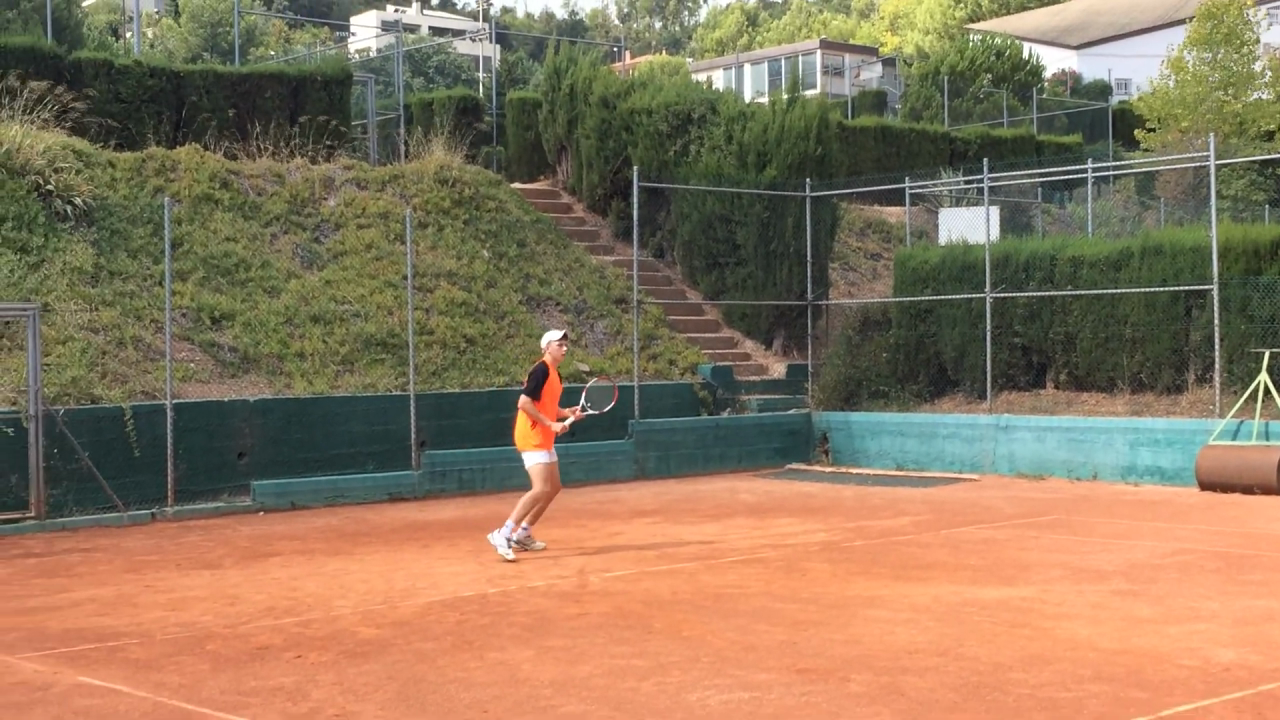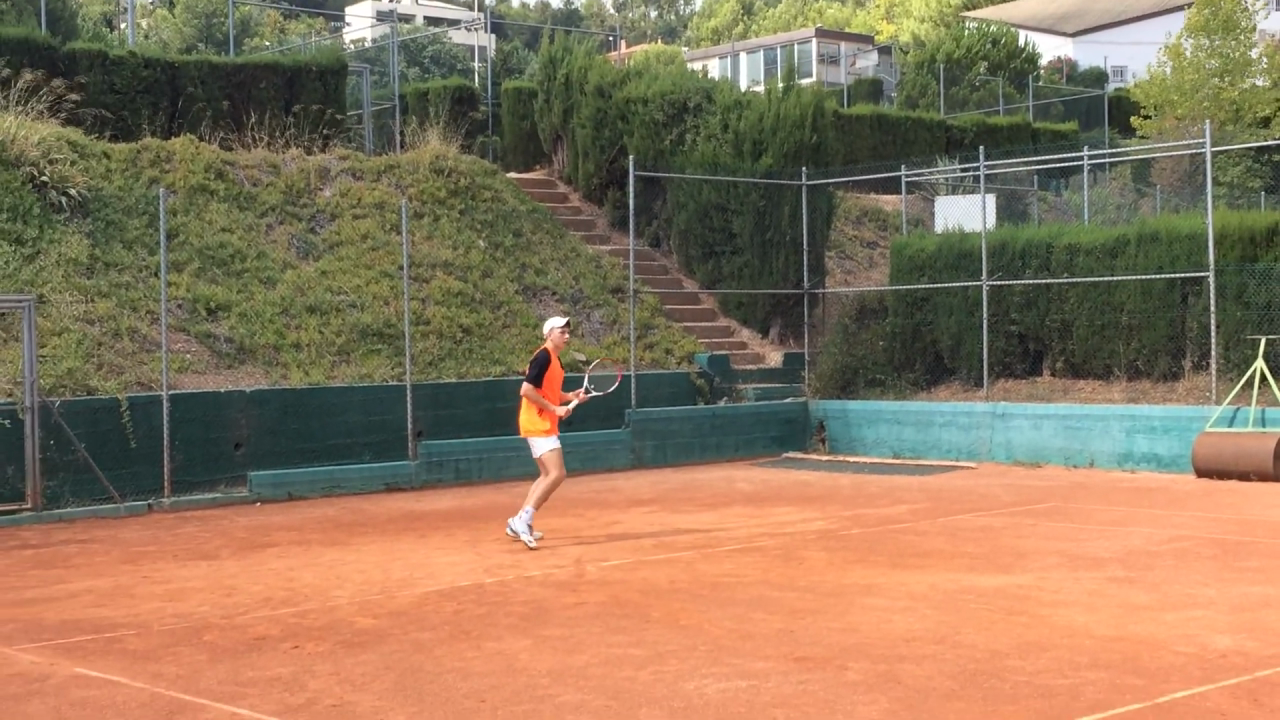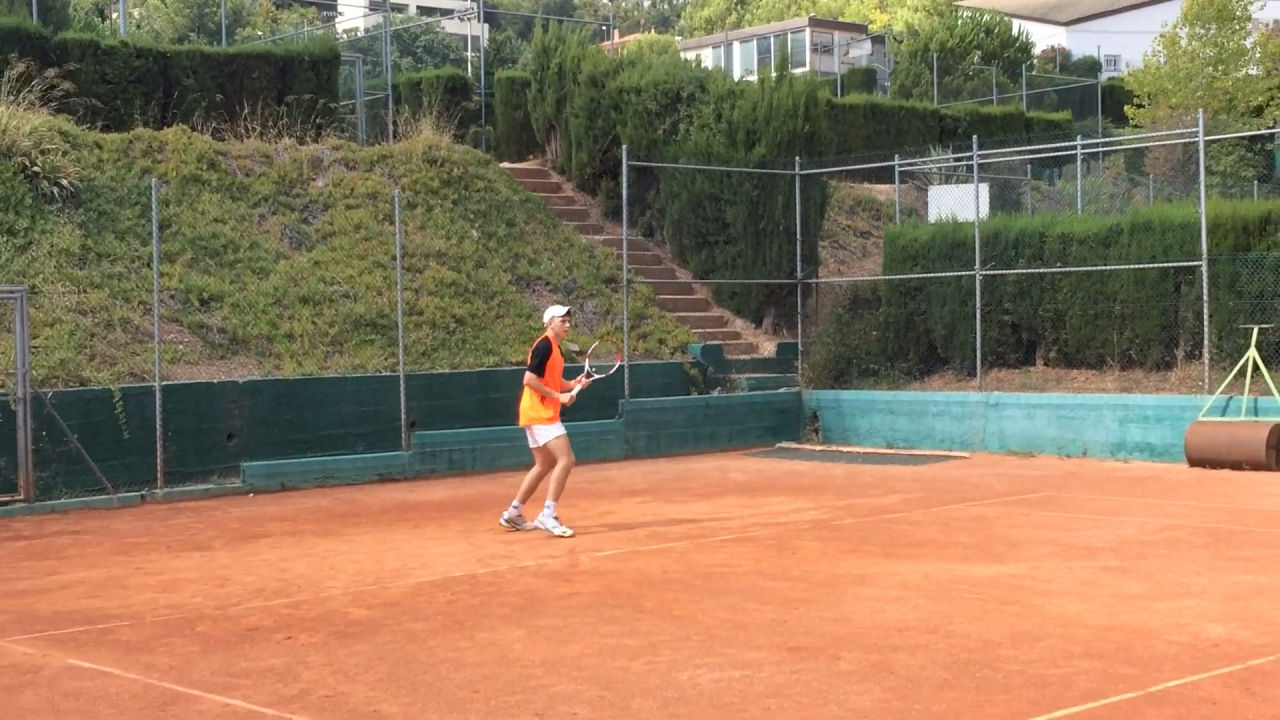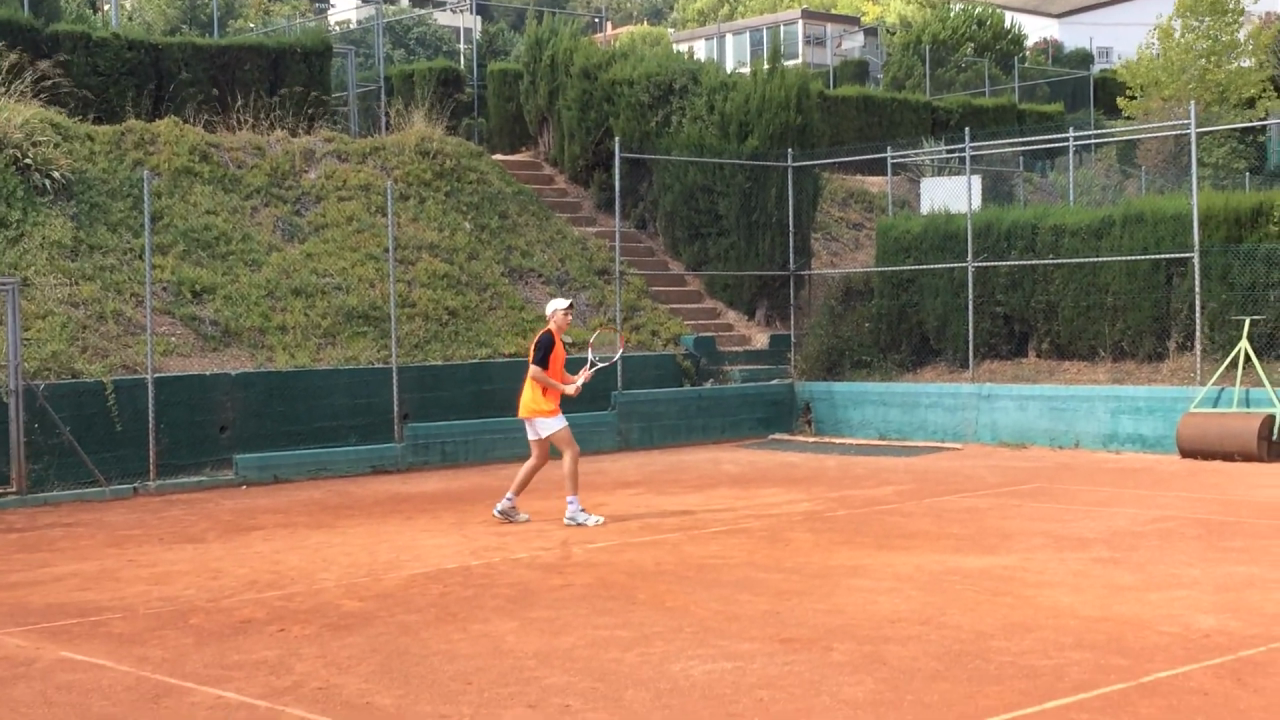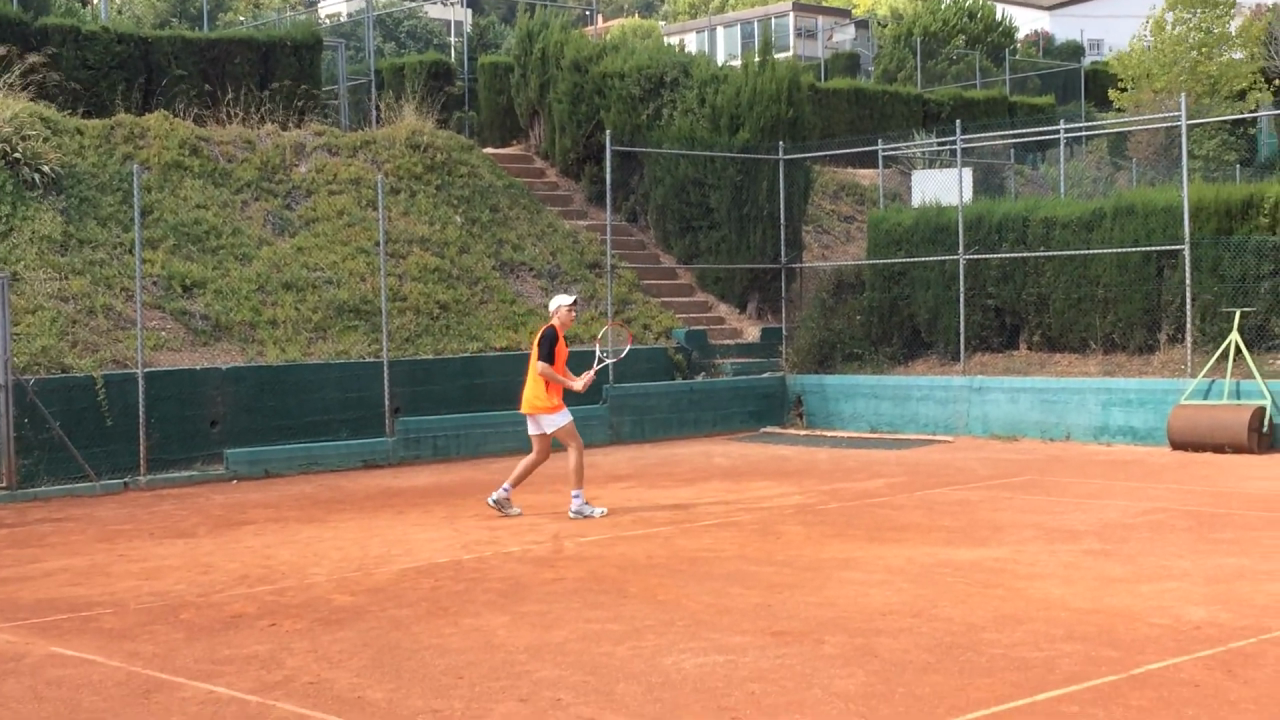
dt=0.1s
person 1, frame 1
left shoulder: (554, 373)
right shoulder: (541, 370)
right elbow: (524, 403)
left wrist: (567, 413)
right wrist: (550, 424)
left hip: (544, 440)
right hip: (531, 438)
left knee: (553, 486)
right knee: (540, 489)
left ankle: (522, 534)
right ankle: (502, 534)
person 1, frame 2
left shoulder: (553, 358)
right shoulder: (543, 357)
right elbow: (526, 390)
left wrist: (571, 397)
right wrist: (554, 409)
left hip: (542, 425)
right hip: (538, 426)
left knee: (550, 475)
right knee: (556, 475)
left ankle: (522, 522)
right ankle: (521, 520)
person 1, frame 3
left shoulder: (554, 347)
right shoulder: (544, 346)
right elbow: (529, 380)
left wrist: (572, 384)
right wrist: (558, 397)
left hip: (543, 414)
right hip: (540, 414)
left knee: (543, 465)
right knee: (566, 460)
left ankle: (513, 514)
right ankle: (548, 515)
person 1, frame 4
left shoulder: (555, 340)
right shoulder: (547, 338)
left elbow: (557, 373)
right elbow: (536, 373)
left wrist: (576, 379)
right wrist: (564, 388)
left hip: (535, 406)
right hip: (541, 406)
left knee: (539, 458)
right knee: (571, 451)
left ankle: (506, 505)
right ankle: (573, 510)
person 1, frame 5
left shoulder: (558, 336)
right shoulder: (550, 334)
left elbow: (559, 370)
right elbow: (542, 369)
left wrist: (579, 379)
right wrist: (571, 385)
left hip: (537, 402)
right hip: (545, 402)
left knee: (540, 453)
right knee: (576, 446)
left ankle: (501, 495)
right ankle: (578, 504)
